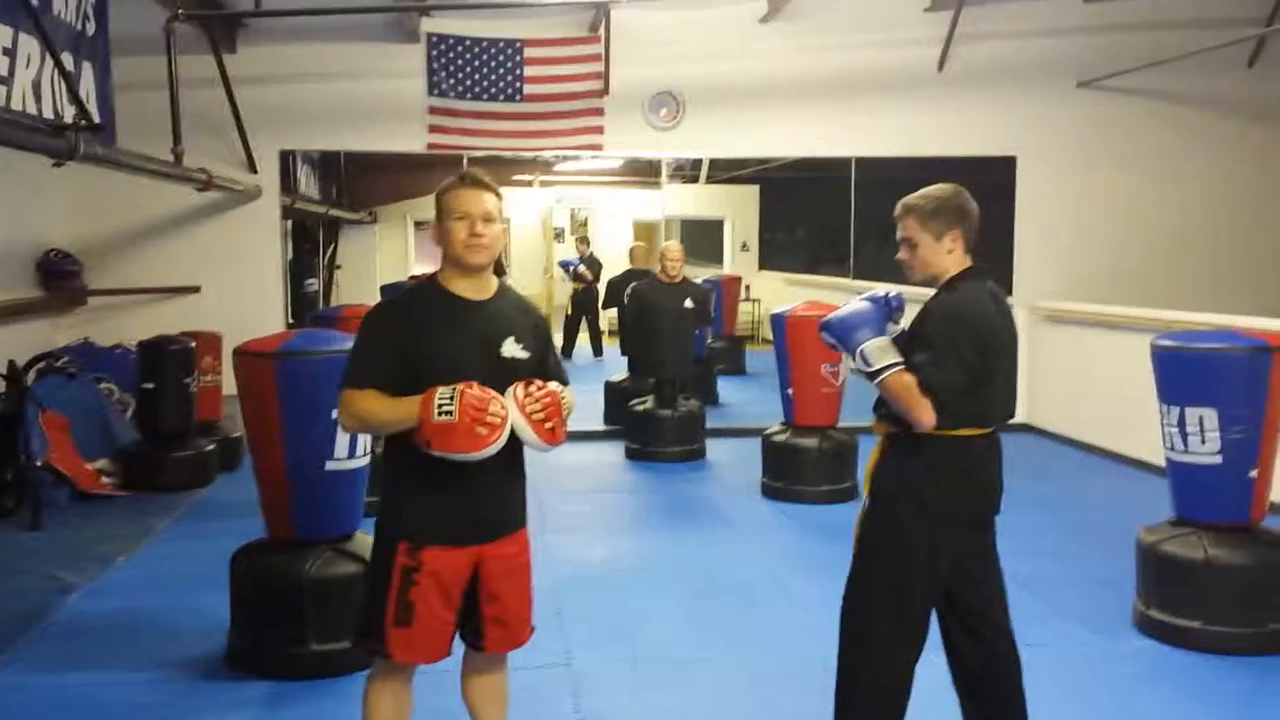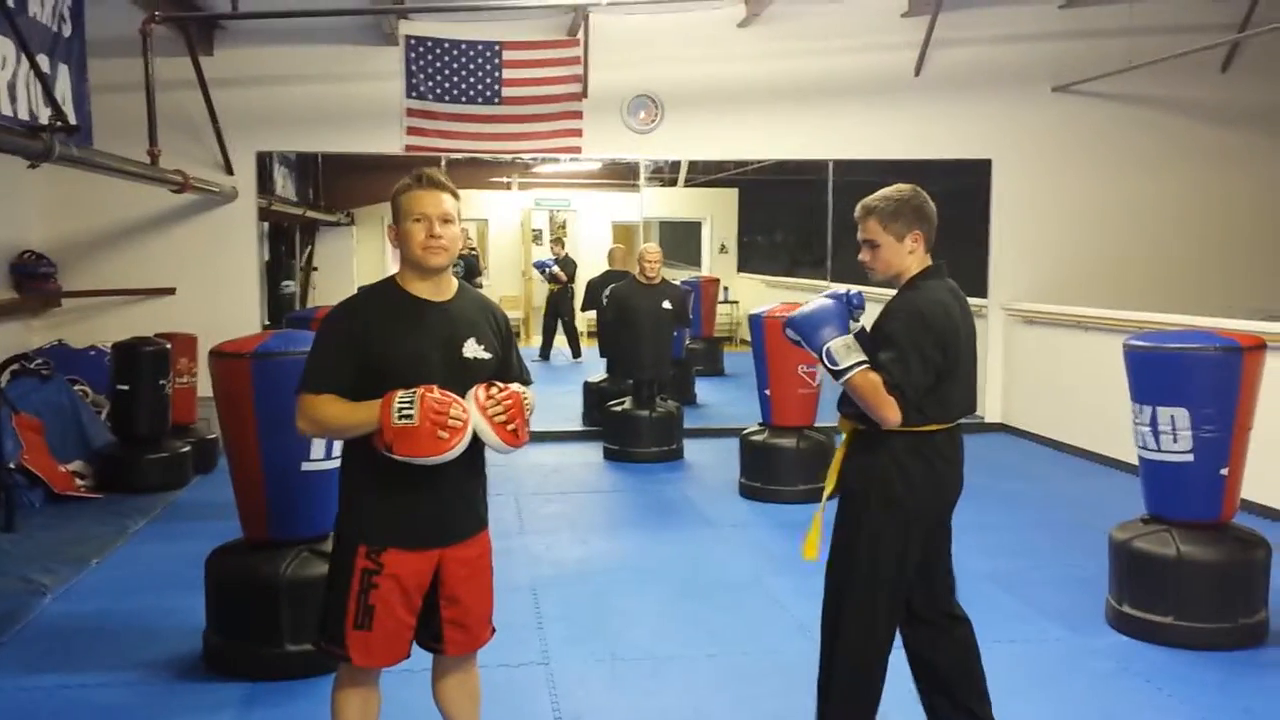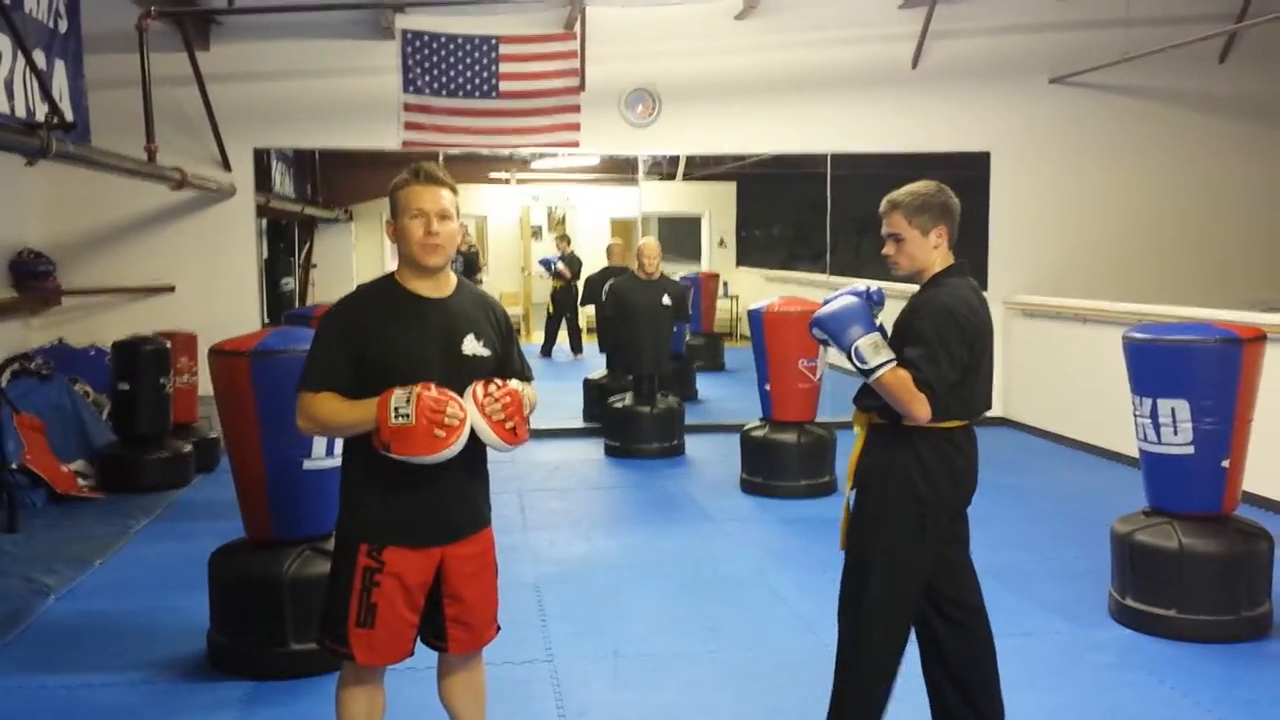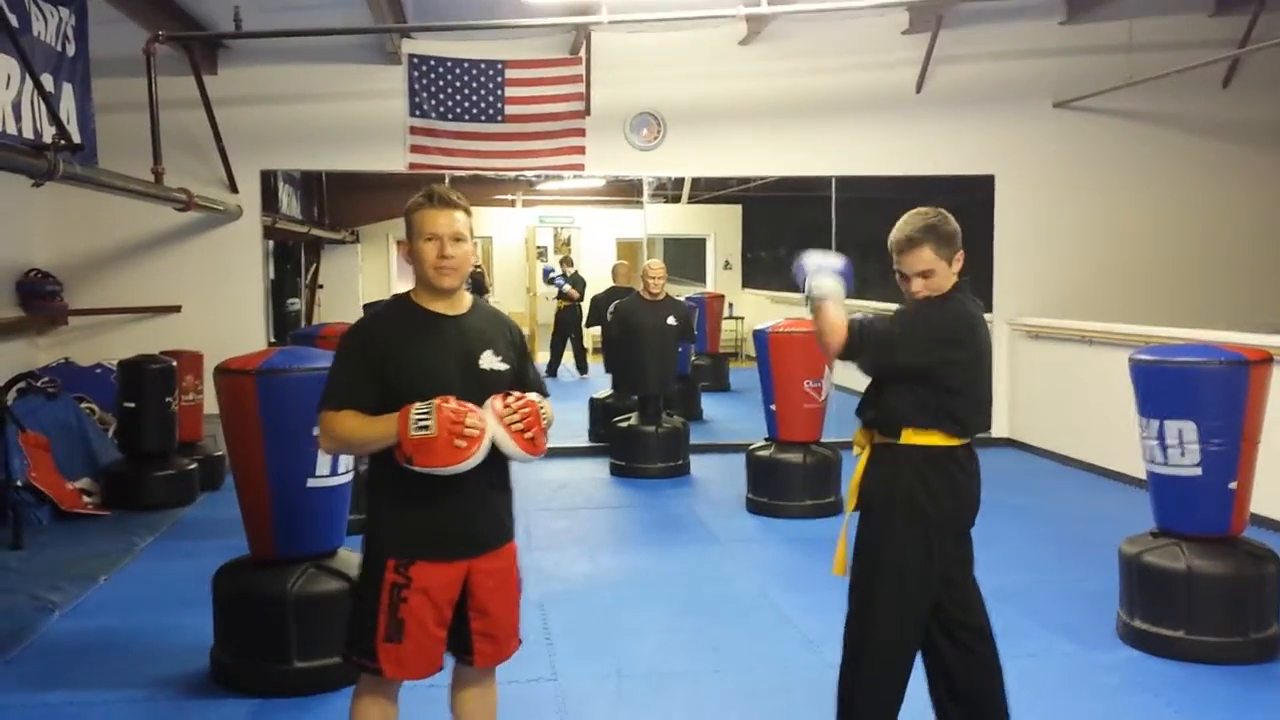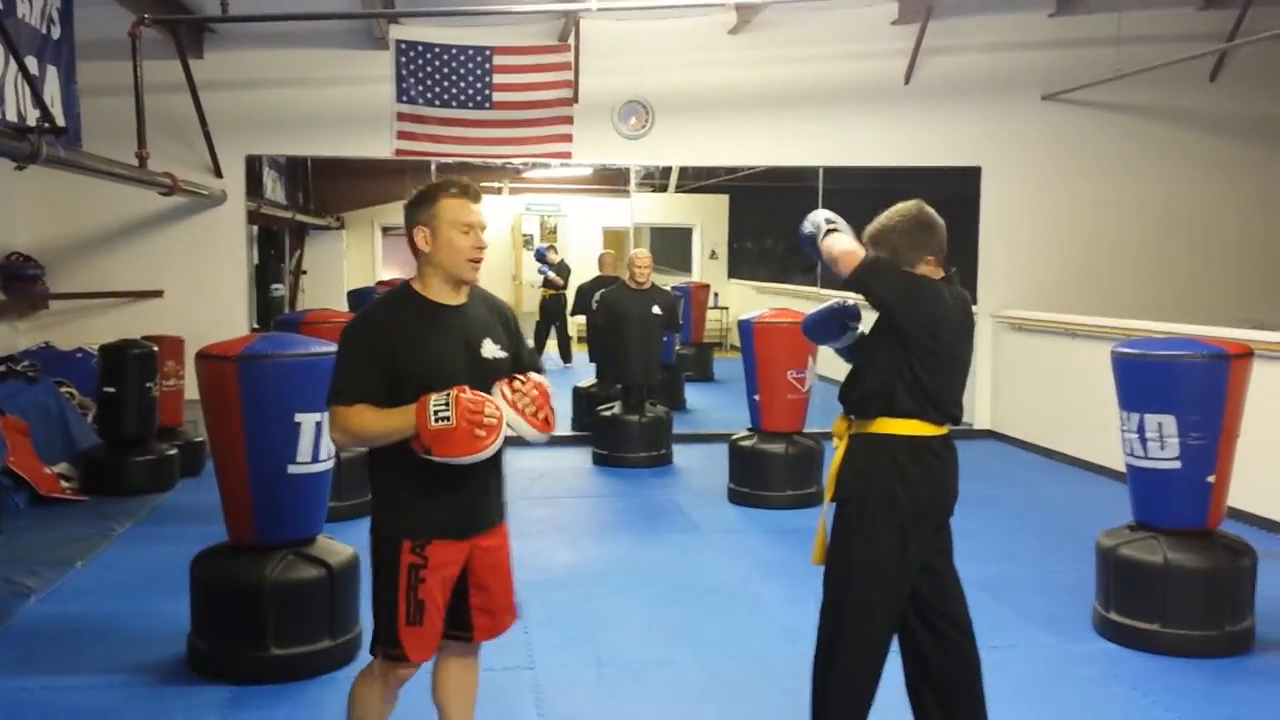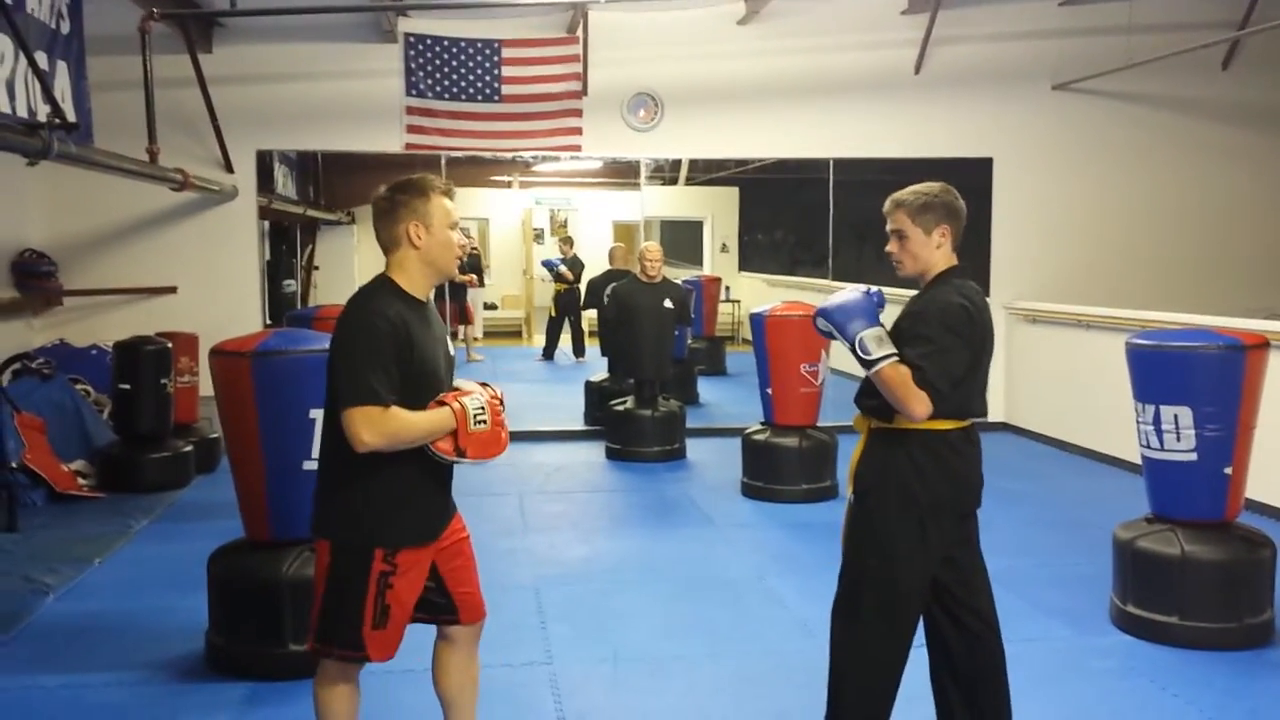
dt=0.5s
person 1, frame 1
left shoulder: (524, 315)
right shoulder: (399, 312)
left elbow: (556, 394)
right elbow: (353, 410)
left wrist: (553, 407)
right wrist: (426, 407)
left hip: (501, 520)
right hip: (421, 524)
left knee: (492, 649)
right knee: (397, 658)
person 1, frame 2
left shoulder: (486, 315)
right shoulder: (357, 316)
left elbow: (519, 395)
right elbow: (310, 415)
left wrist: (516, 406)
right wrist: (387, 411)
left hip: (464, 522)
right hip: (381, 528)
left knee: (460, 650)
right knee: (362, 661)
person 1, frame 3
left shoulder: (486, 311)
right shoulder: (356, 313)
left elbow: (522, 392)
right elbow: (310, 413)
left wrist: (517, 404)
right wrist: (383, 410)
left hip: (467, 520)
right hip: (382, 526)
left knee: (465, 646)
right knee: (366, 659)
person 1, frame 4
left shoulder: (501, 329)
right shoulder: (375, 333)
left elbow: (538, 408)
right elbow: (332, 431)
left wrist: (535, 417)
right wrist: (405, 423)
left hip: (491, 535)
right hip: (407, 543)
left knee: (480, 663)
right knee: (383, 673)
person 1, frame 5
left shoulder: (495, 314)
right shoulder: (379, 324)
left elbow: (524, 382)
right elbow: (345, 425)
left wrist: (529, 398)
right wrist: (423, 415)
left hip: (482, 517)
right hip: (413, 524)
left knee: (463, 641)
right knee: (399, 656)
person 1, frame 6
left shoulder: (422, 308)
right shoulder: (372, 317)
right elbow: (369, 430)
left wrist: (472, 402)
right wrist: (458, 415)
left hip: (434, 515)
right hip: (369, 526)
left knee: (464, 625)
right knee: (346, 656)
person 2, frame 1
left shoulder: (955, 311)
right shoulder: (984, 300)
left elbow: (923, 410)
left wrist: (871, 346)
right wrist: (890, 335)
left hip: (929, 480)
right hip: (966, 473)
left knee: (879, 619)
right knee: (978, 615)
person 2, frame 2
left shoulder: (916, 310)
right shoulder: (942, 297)
left elbow: (888, 409)
left wrist: (834, 344)
right wrist: (851, 331)
left hip: (895, 474)
right hip: (926, 467)
left knee: (859, 613)
right knee: (931, 605)
person 2, frame 3
left shoulder: (942, 307)
right shoulder: (956, 295)
left elbow: (917, 404)
left wrist: (862, 342)
right wrist: (867, 328)
left hip: (912, 470)
right hip: (935, 464)
left knee: (874, 607)
right knee: (947, 602)
person 2, frame 4
left shoulder: (943, 320)
right shoulder: (951, 316)
left elbow: (837, 341)
right elbow: (903, 382)
left wrist: (822, 278)
right wrist: (871, 343)
left hip: (916, 483)
right hip: (935, 478)
left knee: (881, 624)
right knee: (953, 617)
person 2, frame 5
left shoulder: (932, 304)
right shoulder: (940, 304)
left elbow: (850, 262)
right elbow: (888, 362)
left wrist: (826, 227)
right wrist: (847, 335)
left hip: (893, 472)
right hip: (916, 467)
left knee: (855, 614)
right knee: (932, 606)
person 2, frame 6
left shoulder: (945, 308)
right shoulder: (957, 297)
left elbow: (916, 402)
left wrist: (865, 336)
right wrist: (864, 326)
left hip: (914, 470)
right hip: (942, 466)
left knee: (872, 612)
right knee: (958, 604)
